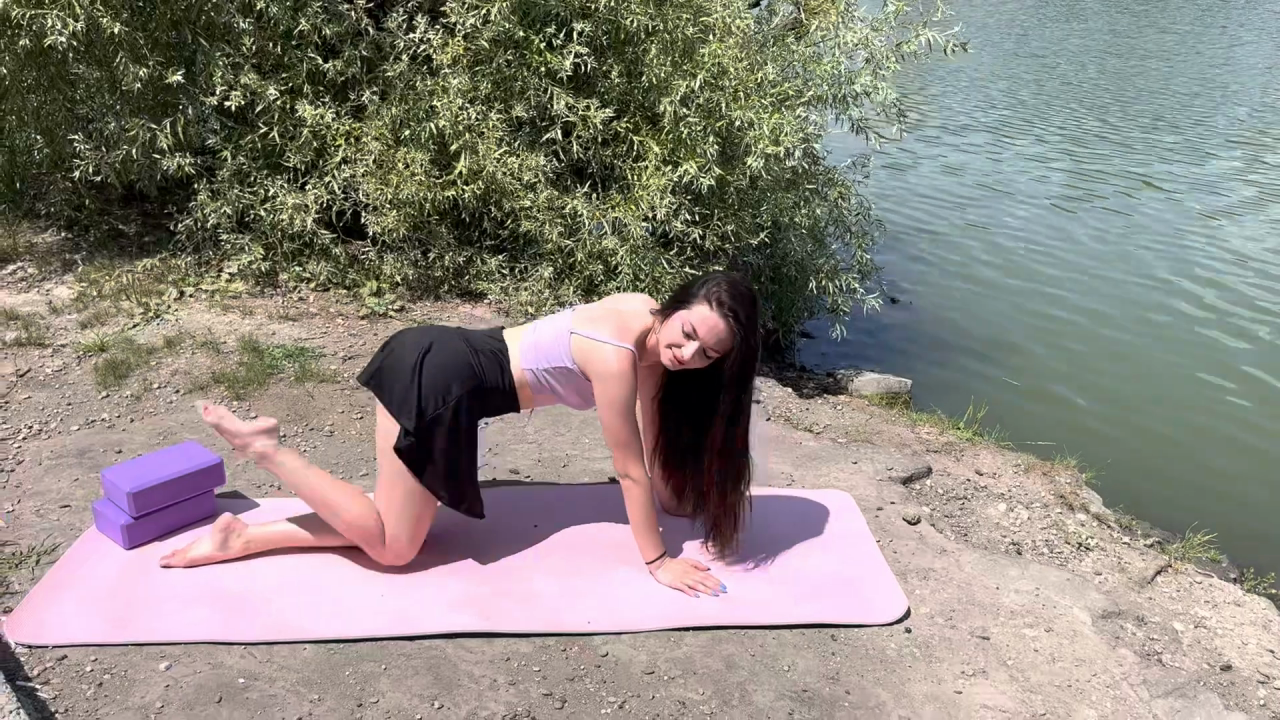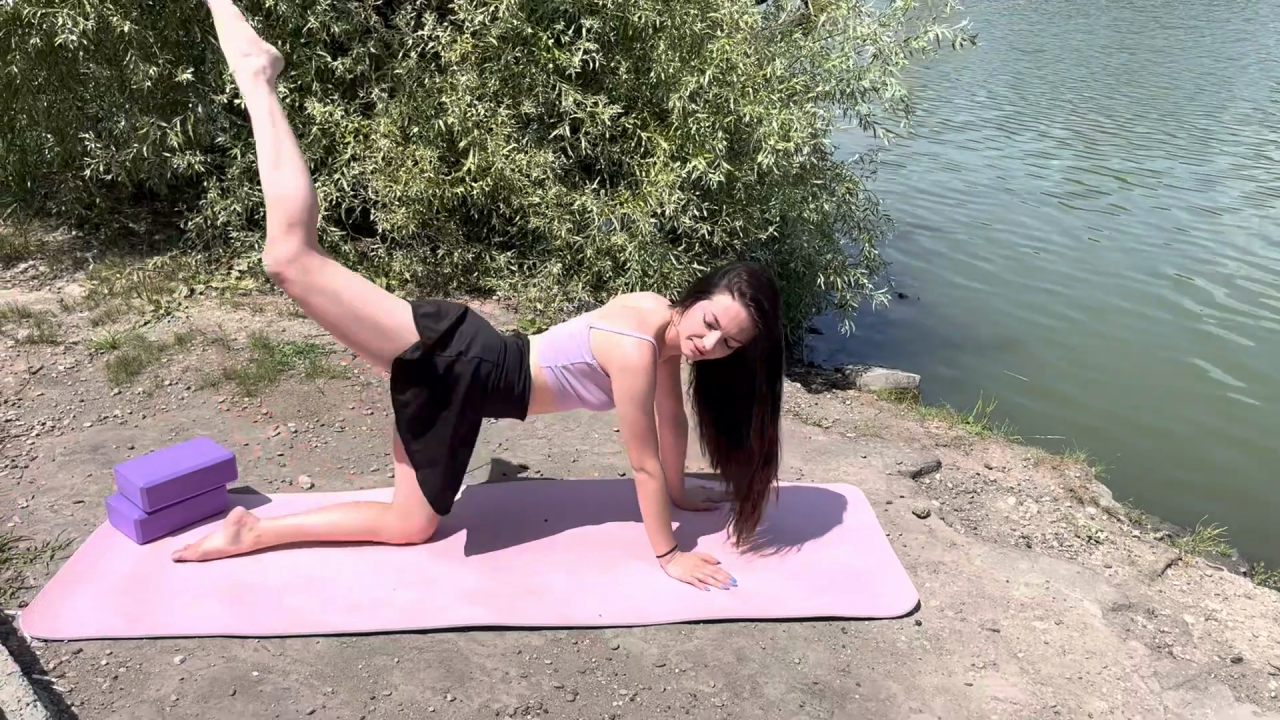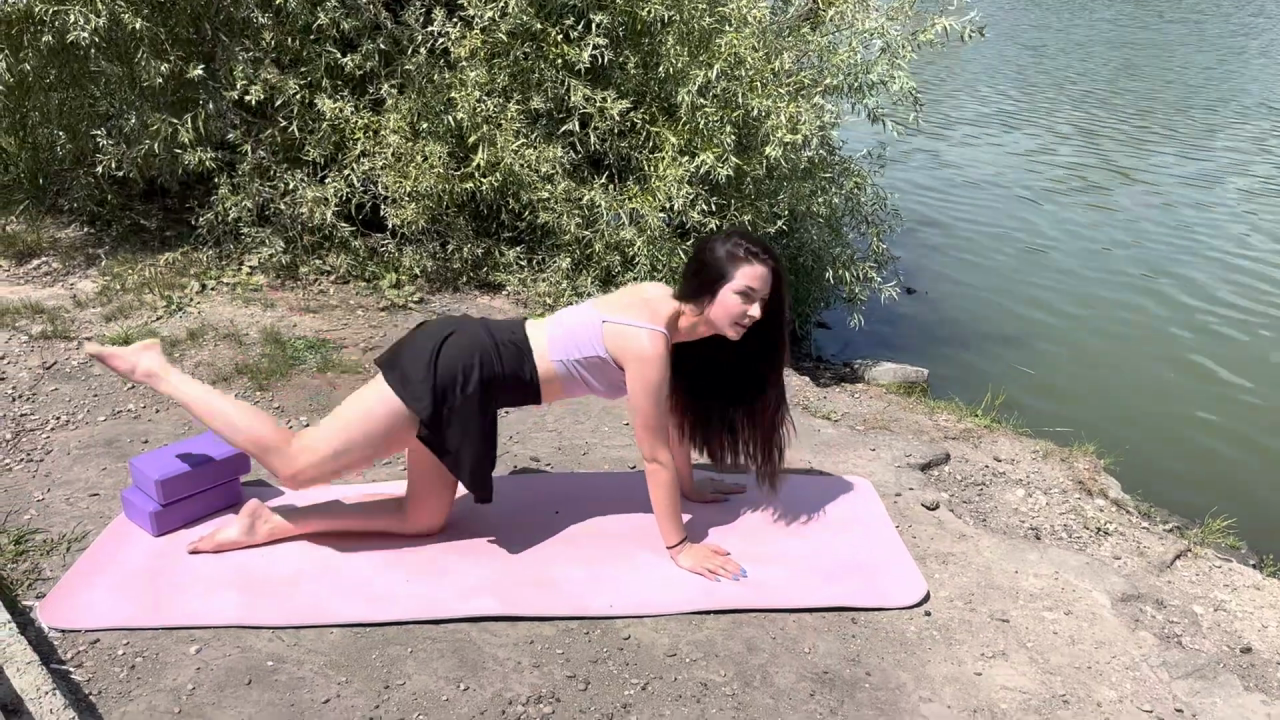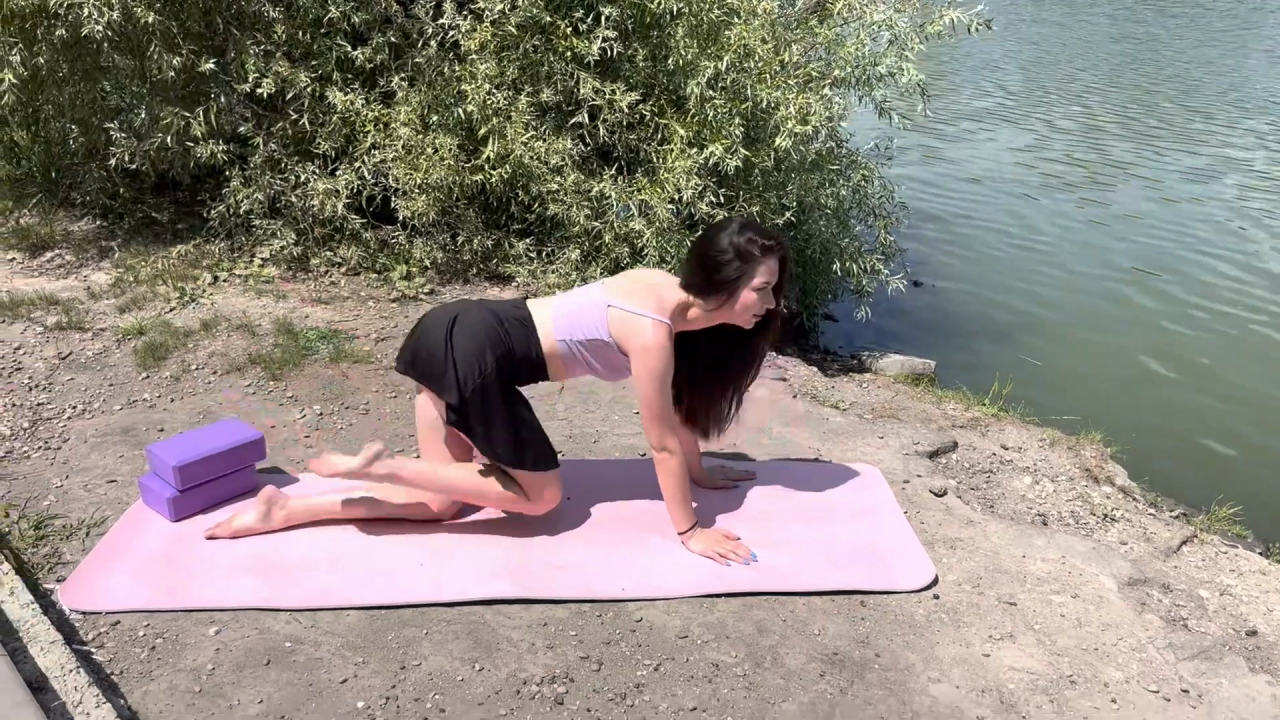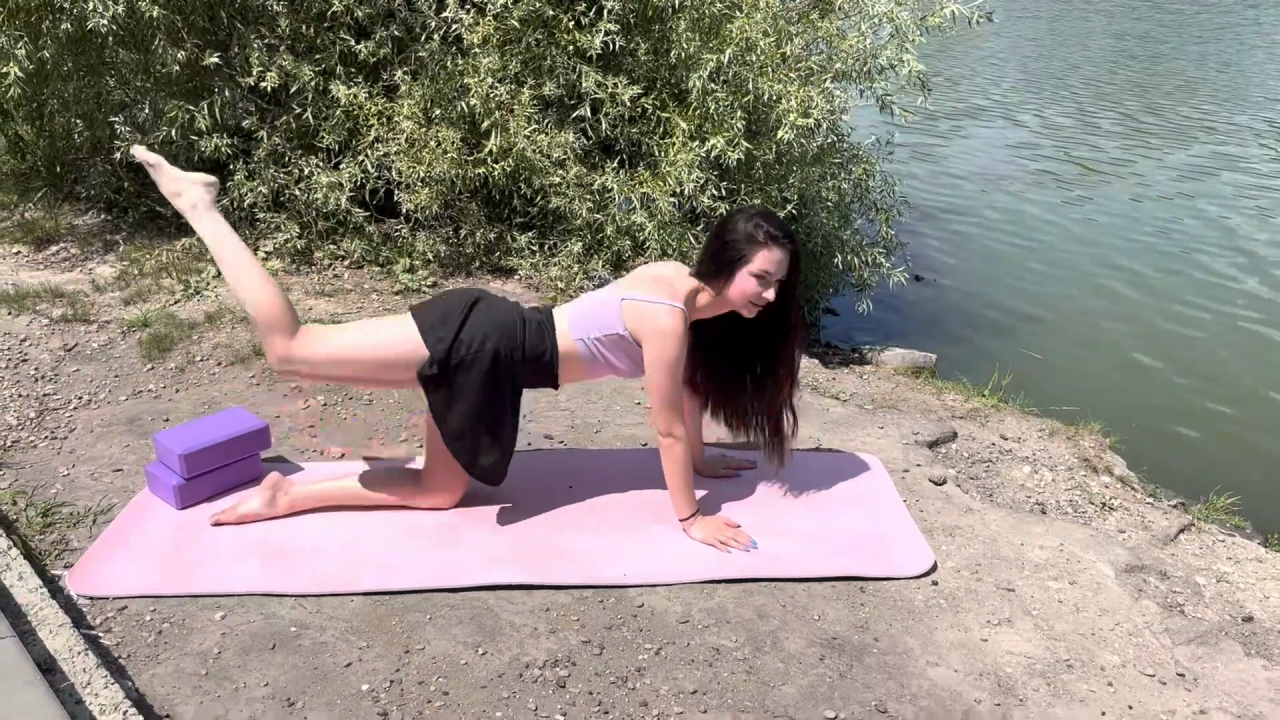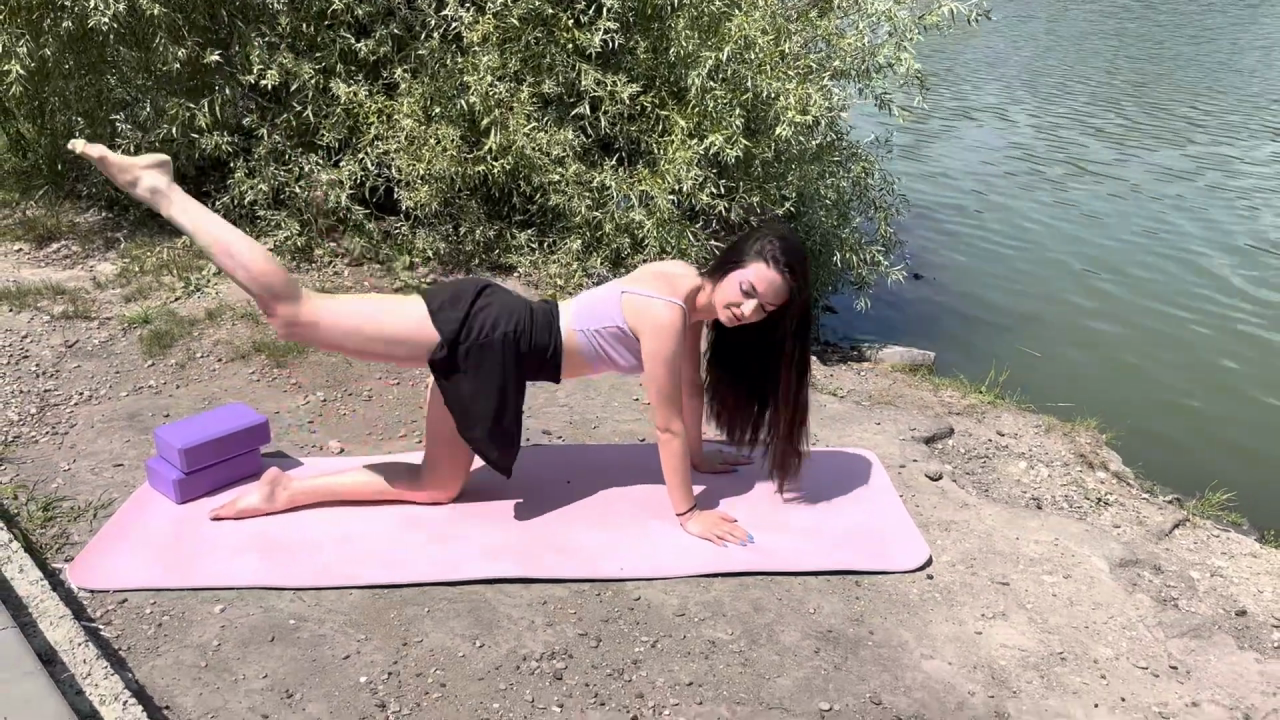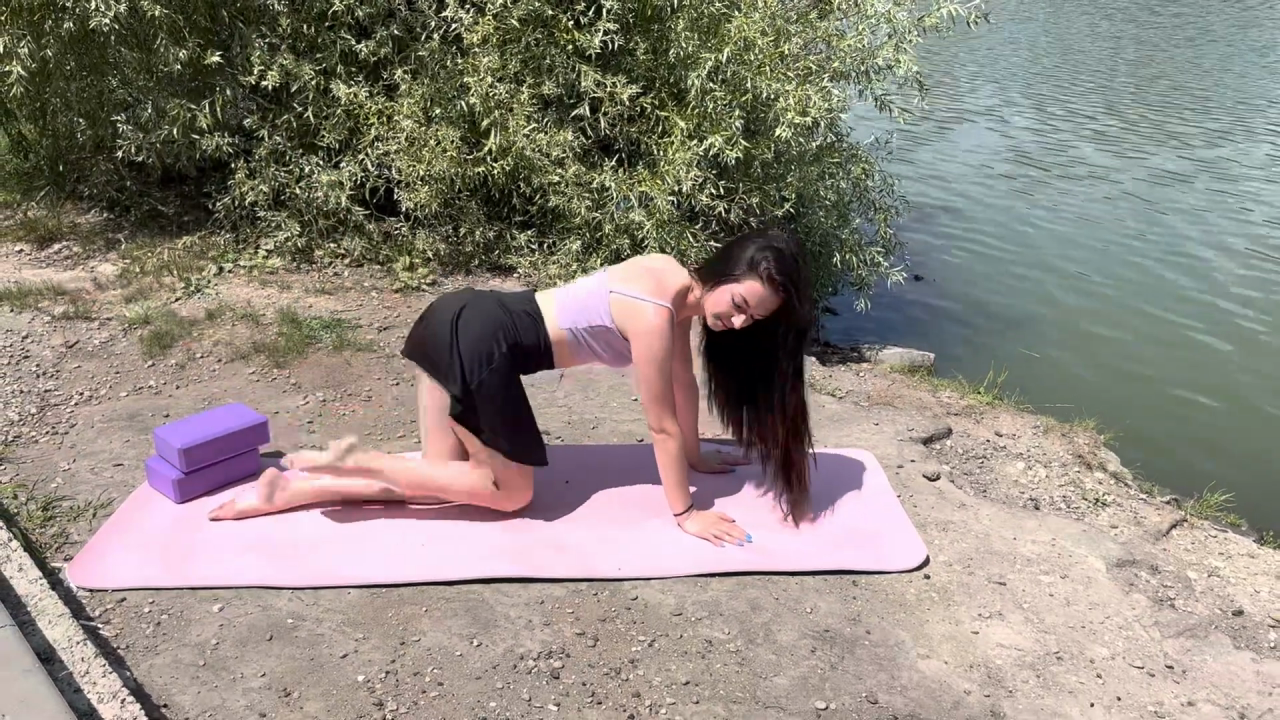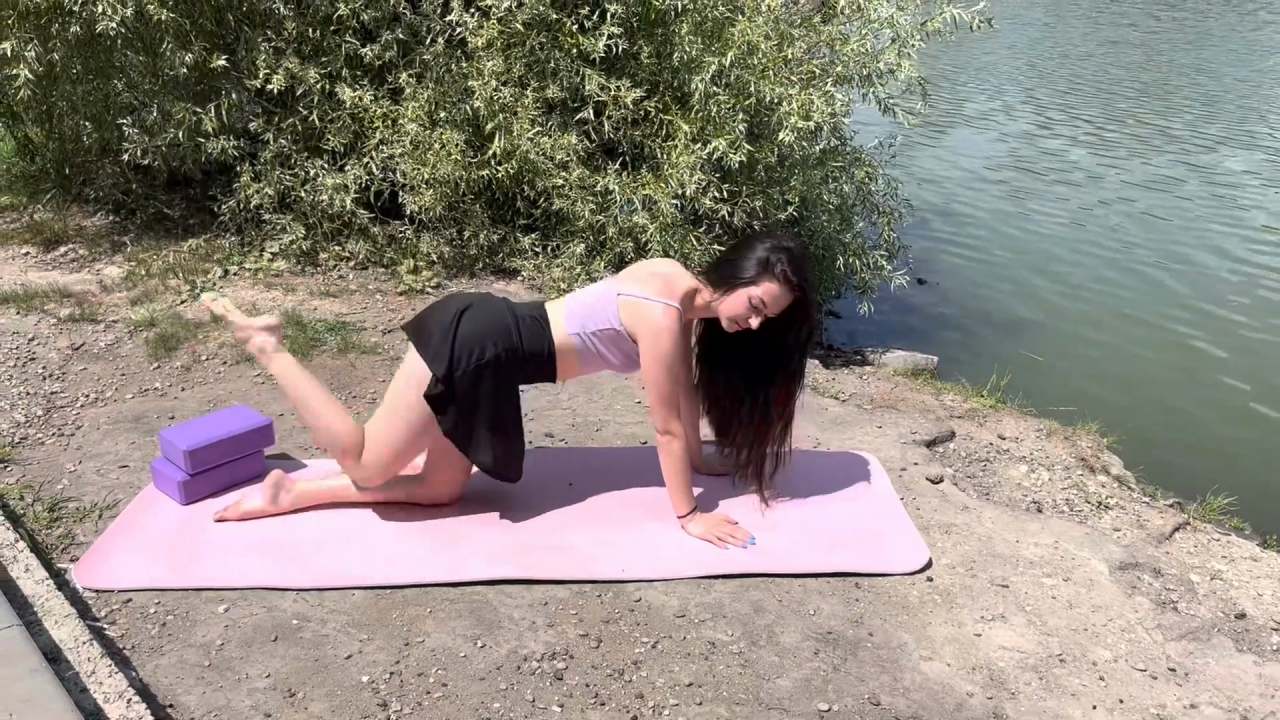
dt=0.5s
person 1, frame 1
left shoulder: (647, 316)
right shoulder: (616, 355)
left elbow: (655, 428)
right elbow: (630, 469)
left wrist: (669, 500)
right wrist: (657, 559)
left hip: (442, 367)
right hip: (437, 380)
left knee: (401, 531)
right knee: (394, 550)
left ankle: (239, 535)
right ankle: (268, 448)
person 1, frame 2
left shoulder: (665, 327)
right shoulder: (635, 350)
left elbow: (671, 428)
right elbow: (644, 464)
left wrist: (678, 498)
right wrist: (668, 554)
left hip: (457, 385)
right hip: (447, 355)
left knee: (411, 526)
right knee: (289, 257)
left ankle: (253, 531)
right ankle: (257, 79)
person 1, frame 3
left shoulder: (664, 304)
right shoulder: (649, 342)
left elbow: (674, 412)
right elbow: (655, 453)
left wrist: (687, 485)
right wrist: (677, 543)
left hip: (464, 355)
right hip: (456, 370)
left knee: (423, 515)
right knee: (294, 459)
left ankle: (262, 524)
right ankle: (154, 369)
person 1, frame 4
left shoulder: (671, 290)
right shoulder: (652, 329)
left elbow: (679, 401)
right elbow: (662, 441)
left wrist: (697, 471)
right wrist: (688, 530)
left hip: (463, 332)
right hip: (474, 353)
left knee: (440, 502)
right knee: (541, 496)
left ankle: (281, 508)
right ankle: (382, 466)
person 1, frame 5
left shoulder: (679, 278)
right shoulder: (668, 316)
left elbow: (680, 398)
right elbow: (671, 430)
left wrist: (686, 486)
right wrist: (690, 516)
left hip: (499, 338)
right hip: (478, 343)
left knee: (439, 491)
right knee: (287, 348)
left ankle: (285, 494)
right ankle: (198, 200)
person 1, frame 6
left shoulder: (687, 284)
right shoulder: (668, 308)
left elbow: (683, 390)
right elbow: (667, 424)
left wrist: (699, 457)
right wrist: (688, 510)
left hip: (493, 361)
right hip: (484, 331)
left knee: (439, 485)
right knee: (291, 310)
left ankle: (284, 491)
right ankle: (161, 189)
person 1, frame 7
left shoulder: (676, 279)
right shoulder: (654, 314)
left elbow: (682, 383)
right elbow: (661, 422)
left wrist: (694, 454)
right wrist: (684, 511)
left hip: (467, 322)
right hip: (476, 342)
left knee: (443, 474)
right knee: (510, 492)
left ankle: (286, 489)
right ankle: (356, 461)
person 1, frame 8
left shoulder: (681, 284)
right shoulder: (665, 315)
left elbow: (685, 388)
right elbow: (667, 425)
left wrist: (699, 458)
right wrist: (688, 513)
left hip: (484, 329)
right hip: (477, 345)
left knee: (441, 485)
right knee: (369, 465)
left ankle: (290, 491)
right ankle: (265, 344)
